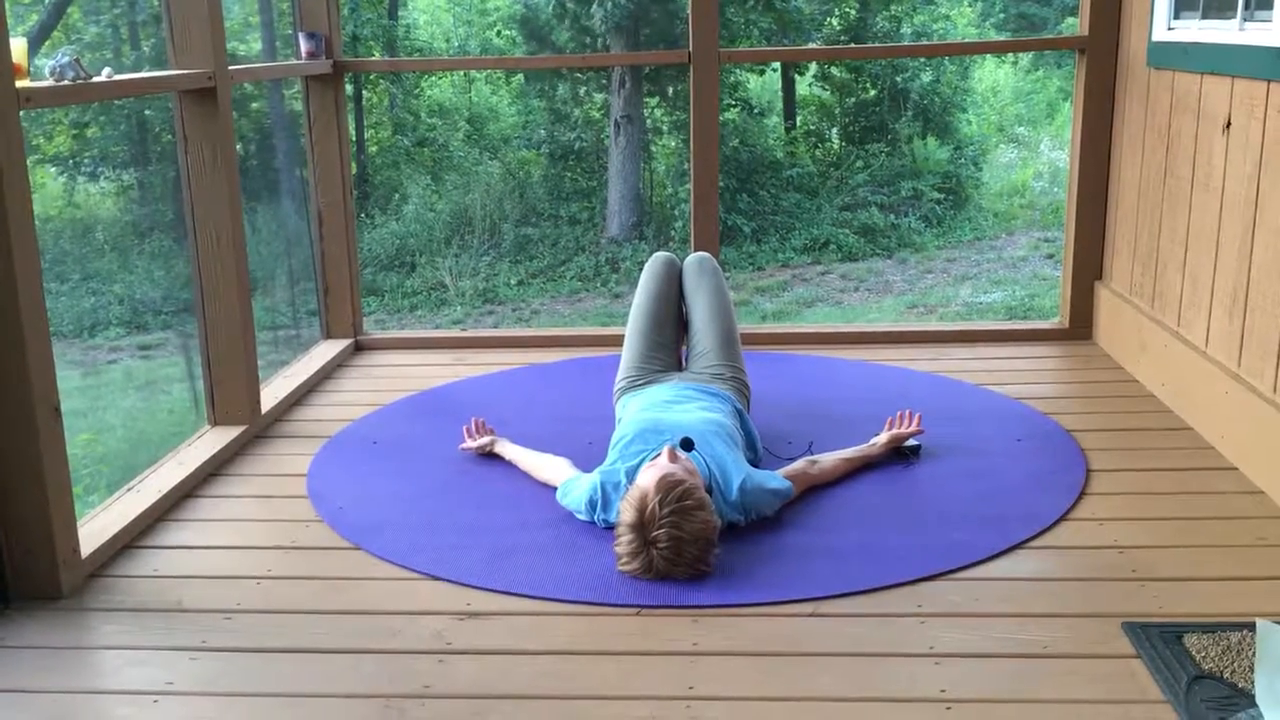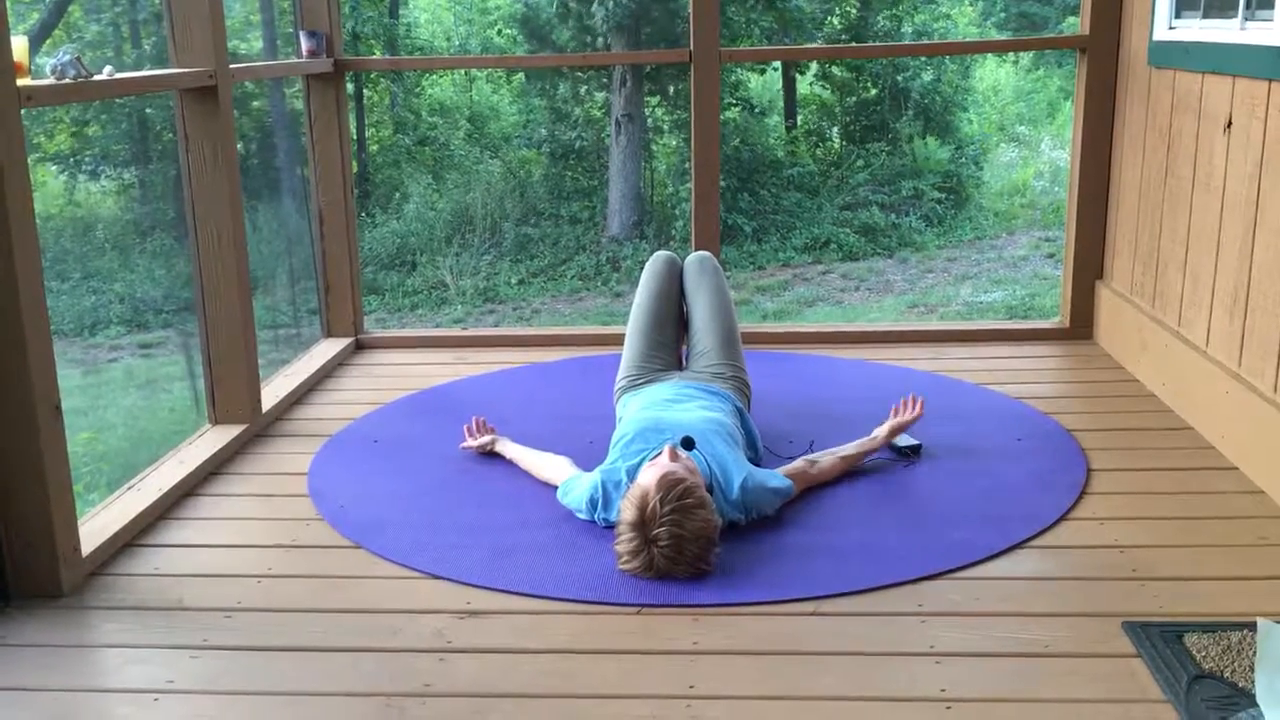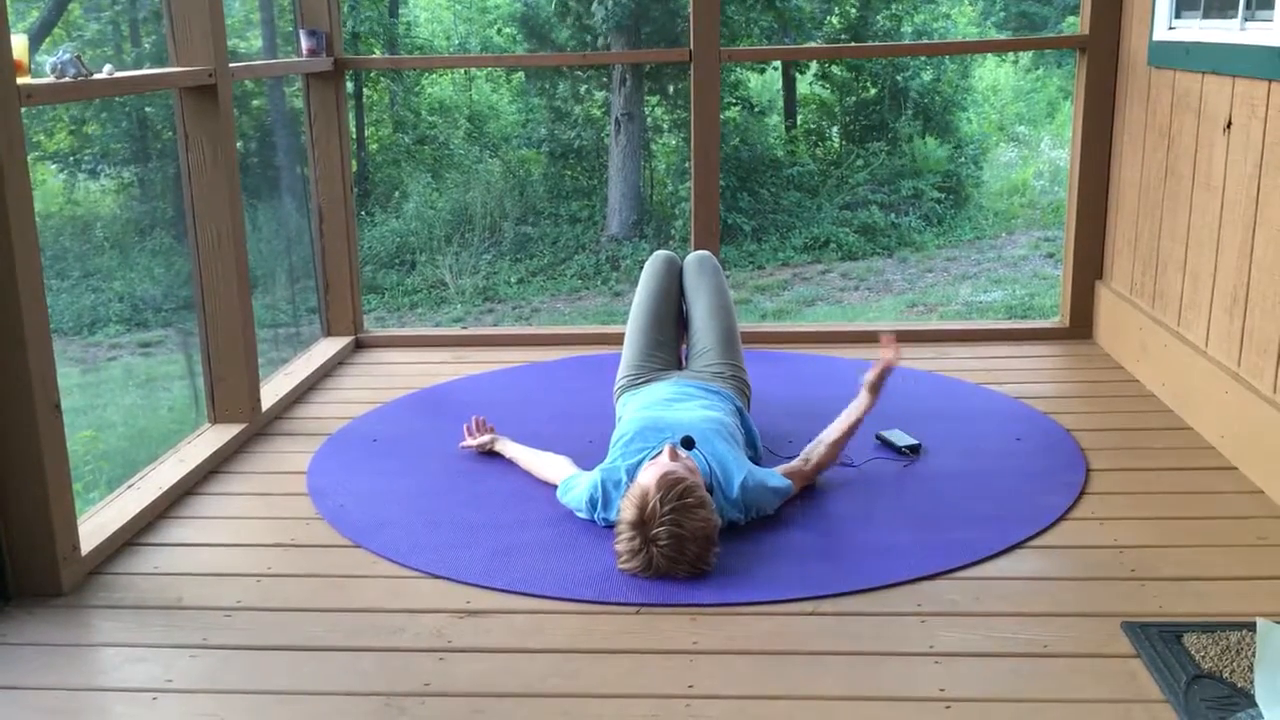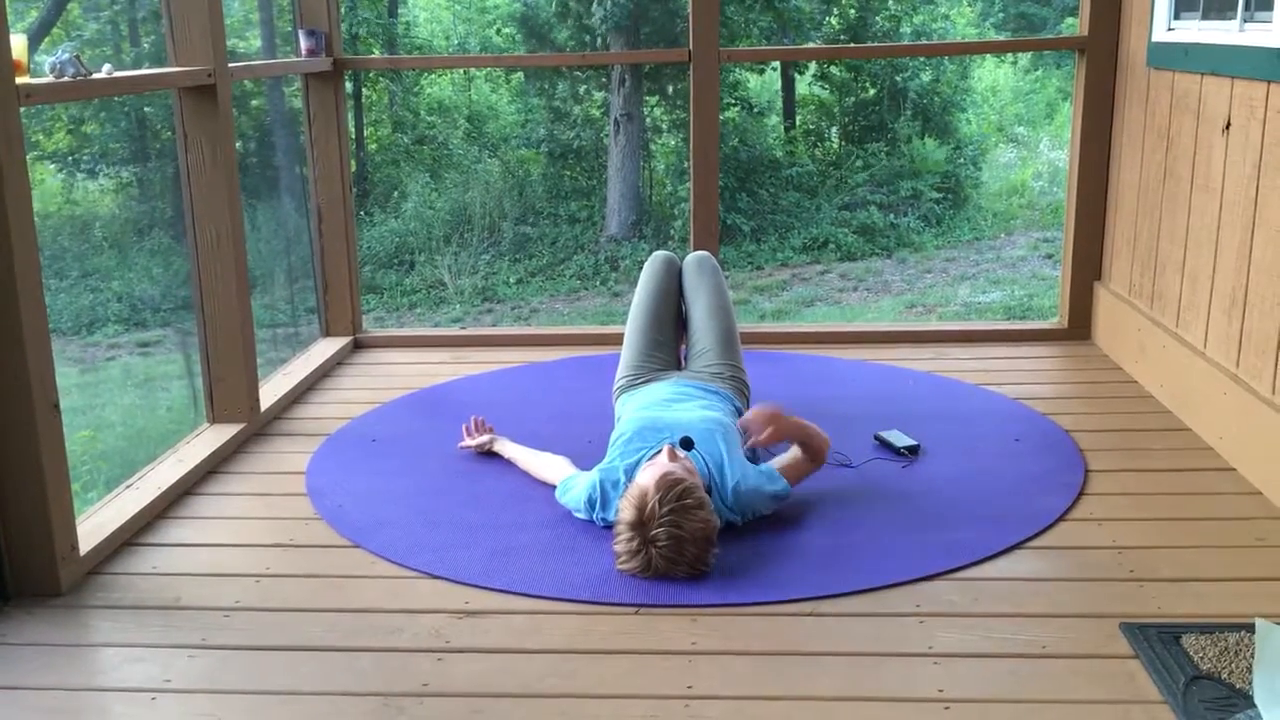
dt=0.2s
person 1, frame 1
left shoulder: (601, 499)
right shoulder: (740, 496)
left elbow: (558, 468)
right elbow: (810, 469)
left wrist: (498, 443)
right wrist: (878, 445)
left hip: (642, 393)
right hip: (717, 395)
left knee: (663, 264)
right knee: (700, 264)
person 1, frame 2
left shoulder: (601, 498)
right shoulder: (742, 495)
left elbow: (561, 469)
right elbow: (811, 468)
left wrist: (500, 443)
right wrist: (886, 431)
left hip: (641, 391)
right hip: (718, 393)
left knee: (663, 263)
right knee: (700, 262)
person 1, frame 3
left shoulder: (604, 499)
right shoulder: (746, 496)
left elbow: (562, 468)
right elbow: (810, 462)
left wrist: (497, 443)
right wrist: (868, 392)
left hip: (642, 392)
right hip: (717, 393)
left knee: (660, 262)
right knee: (698, 262)
person 1, frame 4
left shoulder: (599, 498)
right shoulder: (739, 495)
left elbow: (557, 467)
right elbow: (816, 451)
left wrist: (496, 442)
right wrist: (785, 428)
left hip: (641, 392)
right hip: (716, 392)
left knee: (663, 263)
right knee: (699, 263)
